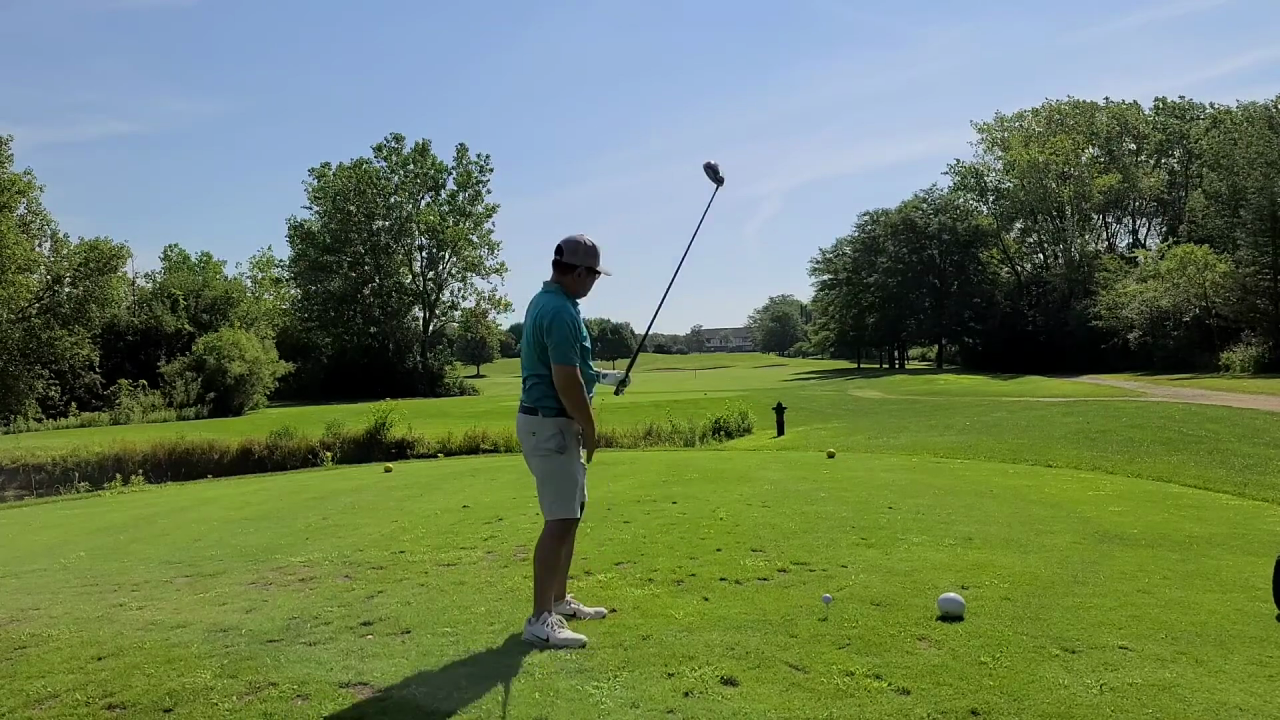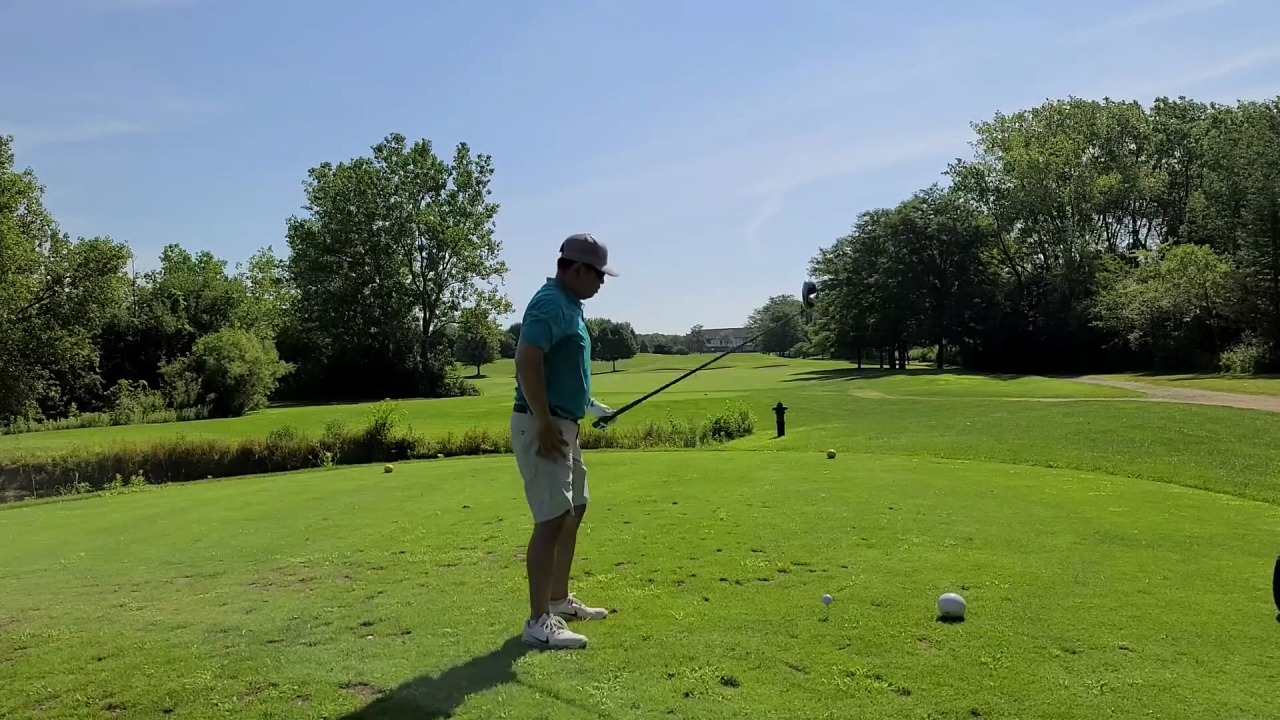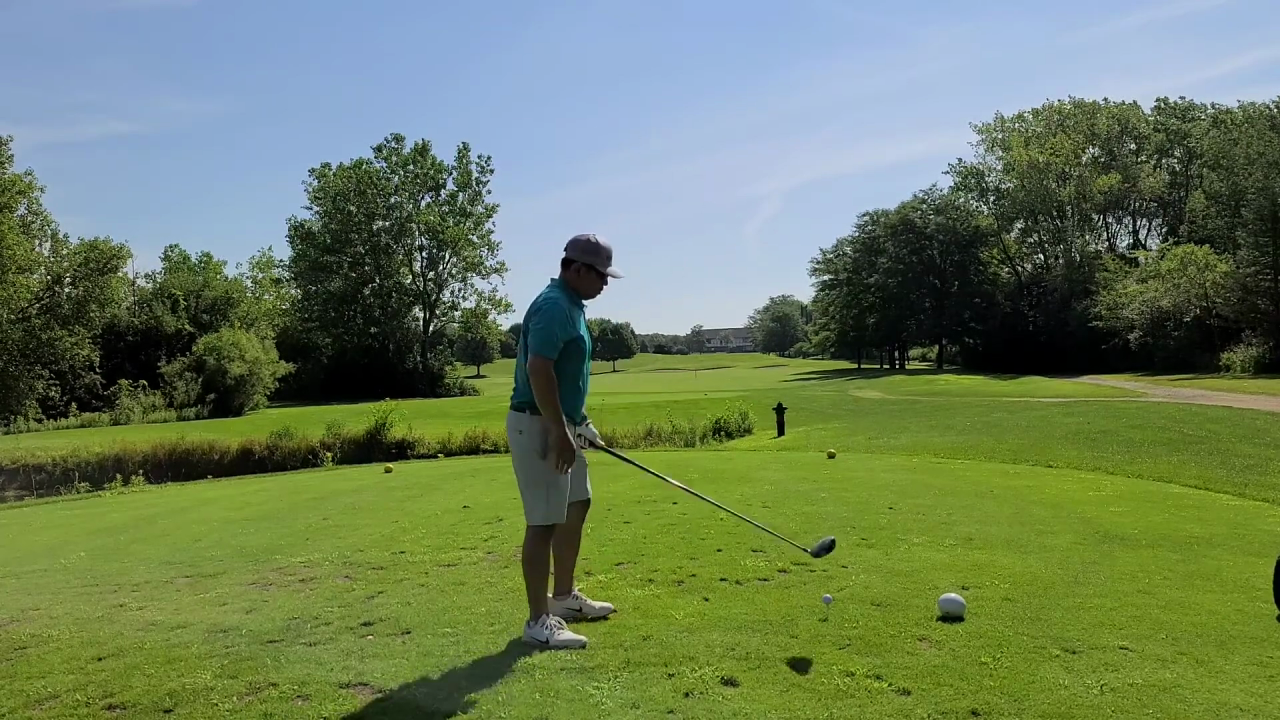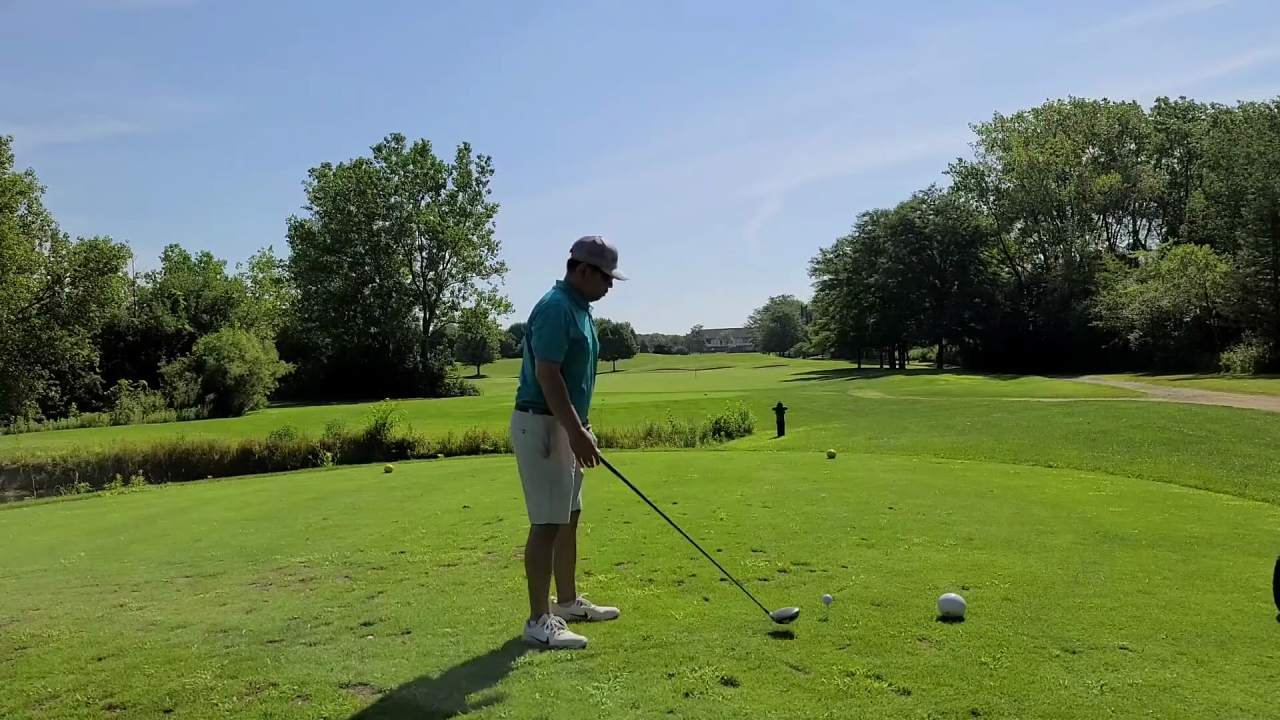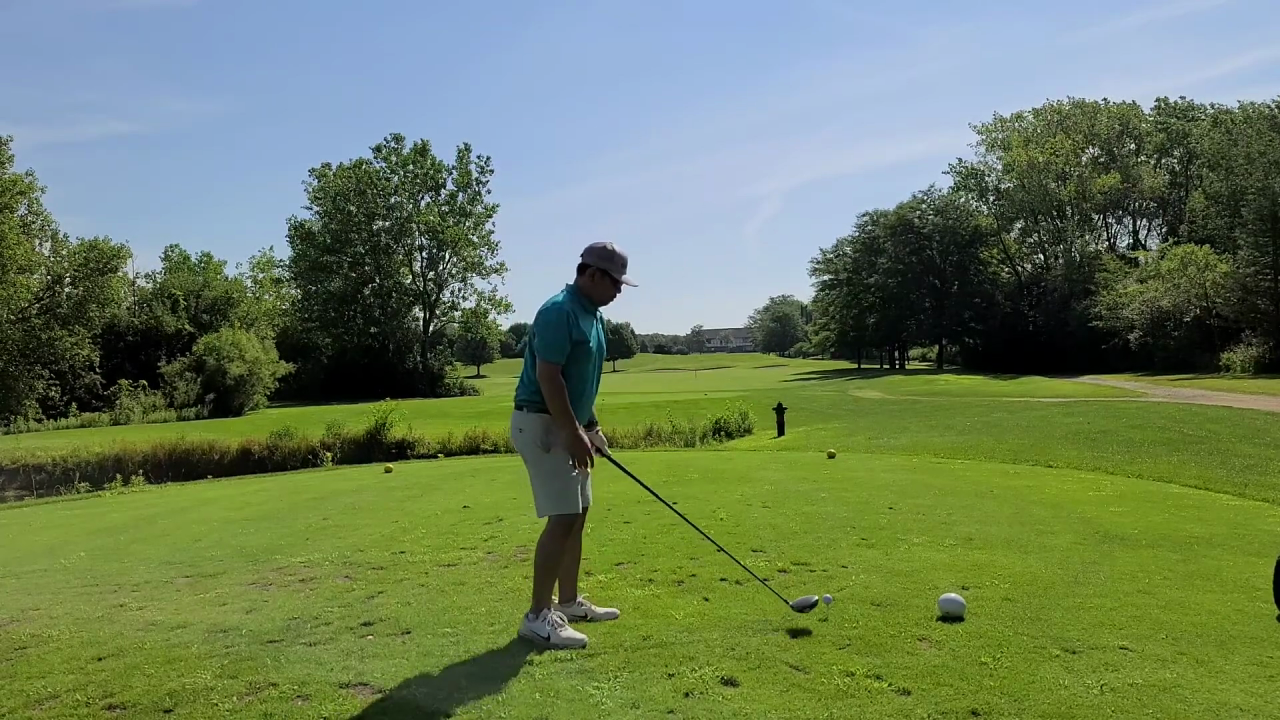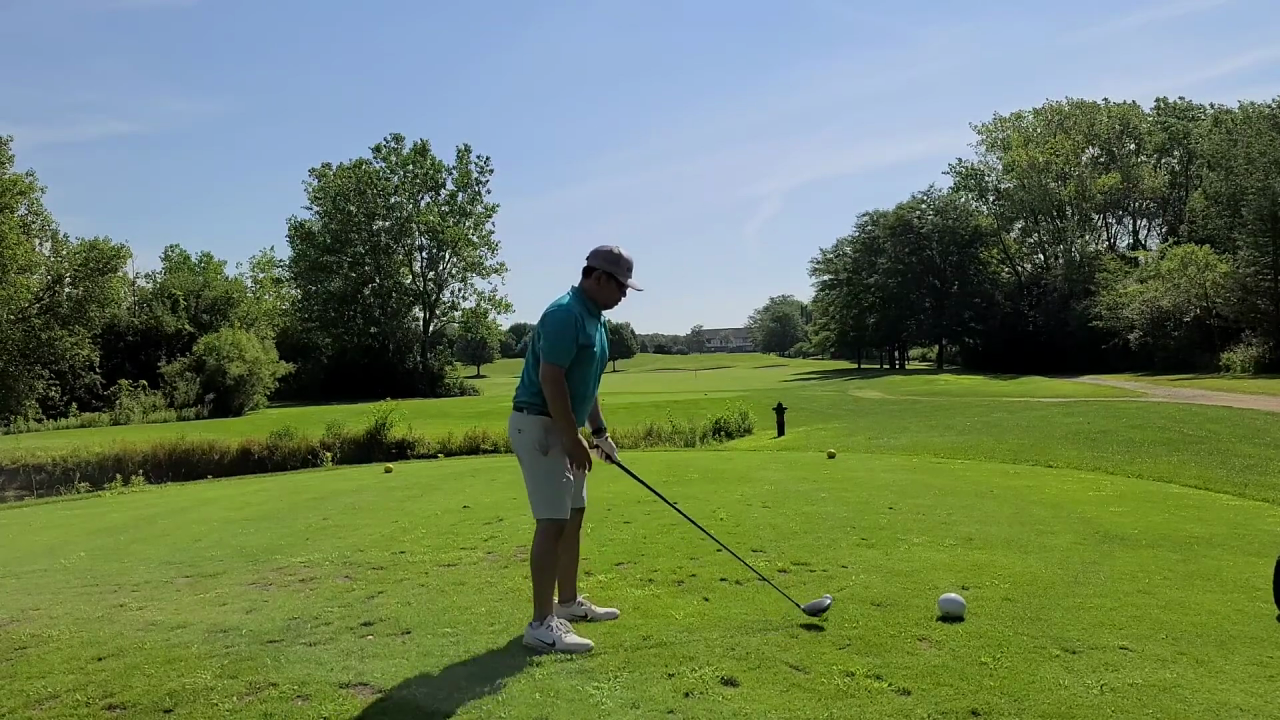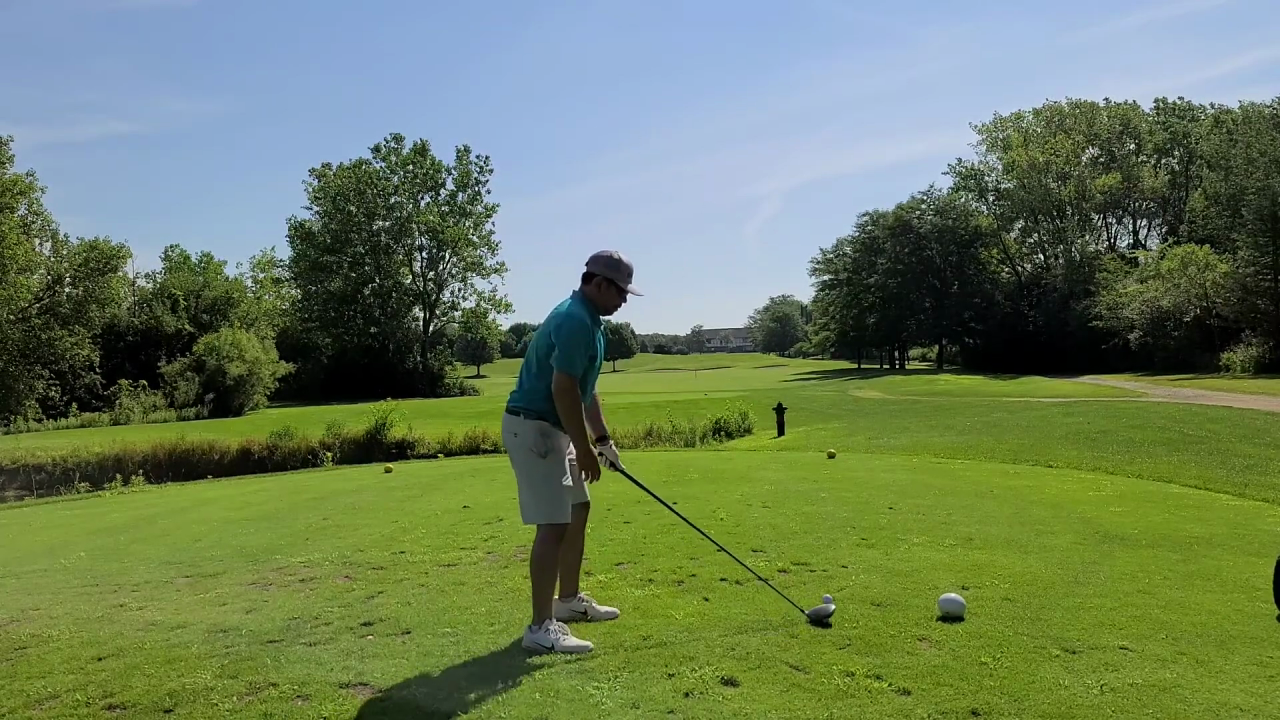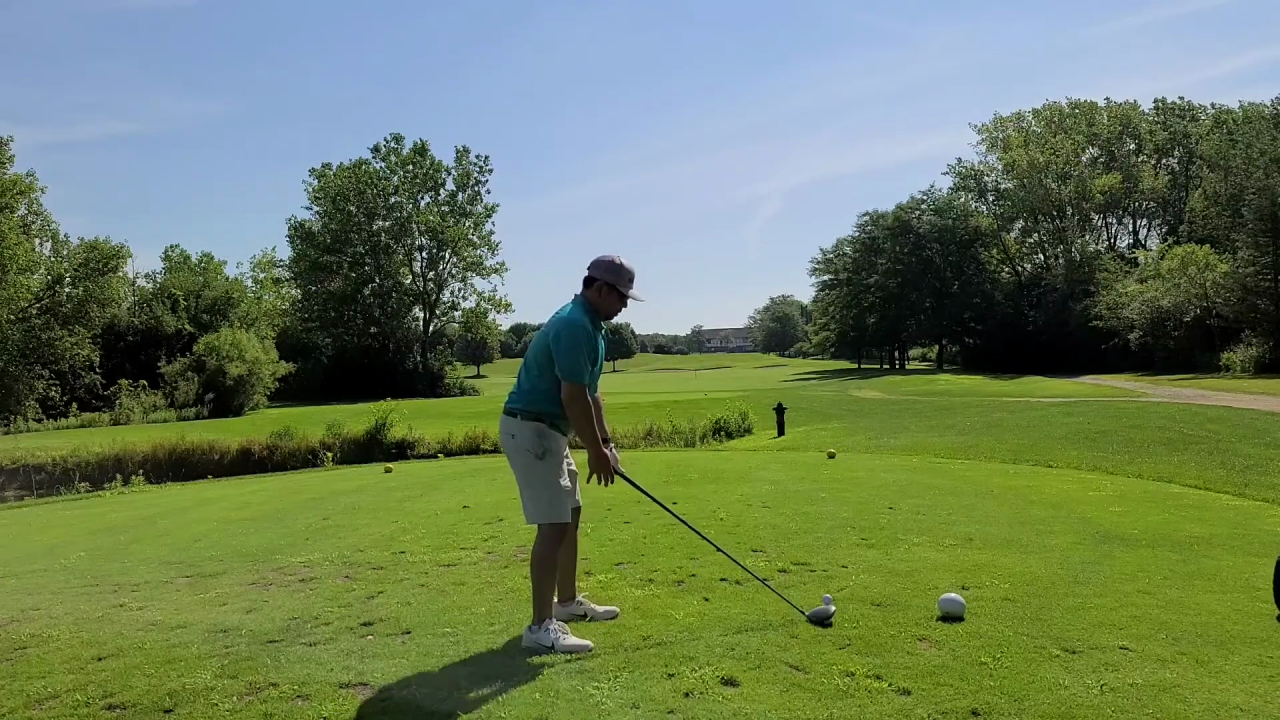
dt=0.2s
person 1, frame 1
left shoulder: (543, 301)
right shoulder: (562, 312)
right elbow: (566, 379)
left wrist: (598, 374)
right wrist: (589, 428)
left hip: (541, 420)
right hip: (552, 425)
left knee: (565, 514)
right knee: (561, 521)
left ankle: (558, 600)
right ankle: (540, 620)
person 1, frame 2
left shoulder: (566, 304)
right shoulder: (552, 303)
right elbow: (526, 359)
left wrist: (588, 405)
right wrist: (545, 421)
left hip: (561, 424)
right hip: (543, 427)
left knee: (573, 511)
right knee: (552, 520)
left ankle: (559, 600)
right ankle: (539, 622)
person 1, frame 3
left shoulder: (570, 305)
right shoulder: (554, 305)
right elbow: (538, 369)
left wrist: (578, 422)
right wrist: (559, 431)
left hip: (559, 426)
right hip: (539, 427)
left knee: (575, 508)
right knee: (544, 523)
left ankle: (564, 596)
right ankle: (539, 622)
person 1, frame 4
left shoulder: (579, 308)
right shoulder: (556, 308)
right elbow: (547, 375)
left wrist: (581, 426)
right wrist: (577, 431)
left hip: (561, 425)
right hip: (541, 425)
left knee: (567, 519)
right knee: (547, 523)
left ankle: (568, 602)
right ankle: (539, 622)
person 1, frame 5
left shoulder: (592, 316)
right shoulder: (559, 311)
right elbow: (547, 376)
left wrist: (591, 427)
right wrist: (575, 433)
left hip: (566, 426)
right hip: (541, 423)
left knee: (576, 516)
right knee: (562, 518)
left ankle: (568, 602)
right ankle: (539, 615)
person 1, frame 6
left shoulder: (594, 318)
right shoulder: (565, 313)
right elbow: (550, 378)
left wrist: (599, 431)
right wrist: (573, 438)
left hip: (562, 428)
right hip: (540, 425)
left knee: (573, 517)
right knee: (553, 522)
left ankle: (568, 602)
right ankle: (542, 624)
person 1, frame 7
left shoulder: (589, 320)
right shoulder: (574, 320)
left elbow: (585, 389)
right elbow: (563, 388)
left wrist: (603, 439)
right wrist: (583, 448)
left hip: (552, 429)
right hip: (533, 428)
left knee: (577, 512)
right knee: (553, 524)
left ankle: (569, 599)
right ankle: (541, 627)
person 1, frame 8
left shoulder: (589, 324)
right shoulder: (574, 325)
left elbow: (590, 392)
right elbow: (573, 396)
left wrist: (606, 443)
right wrist: (595, 452)
left hip: (547, 430)
right hip: (530, 430)
left knee: (569, 517)
right knee: (553, 525)
left ankle: (567, 602)
right ankle: (541, 627)
